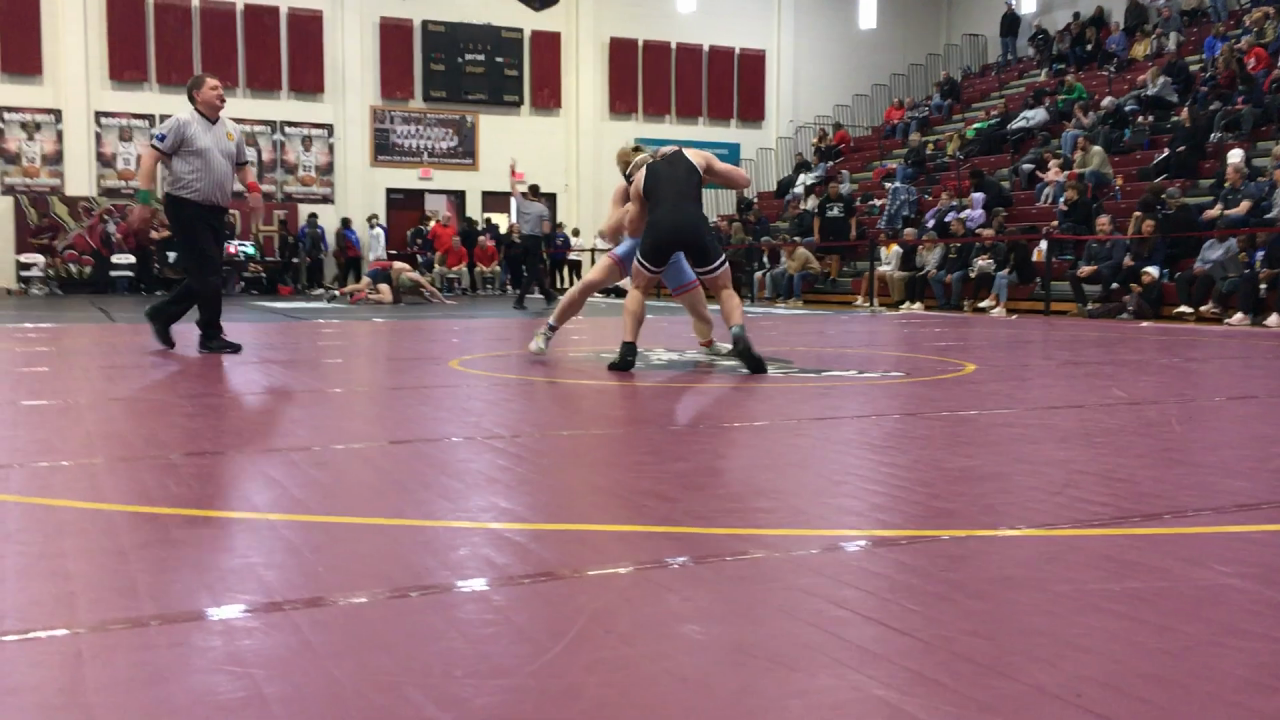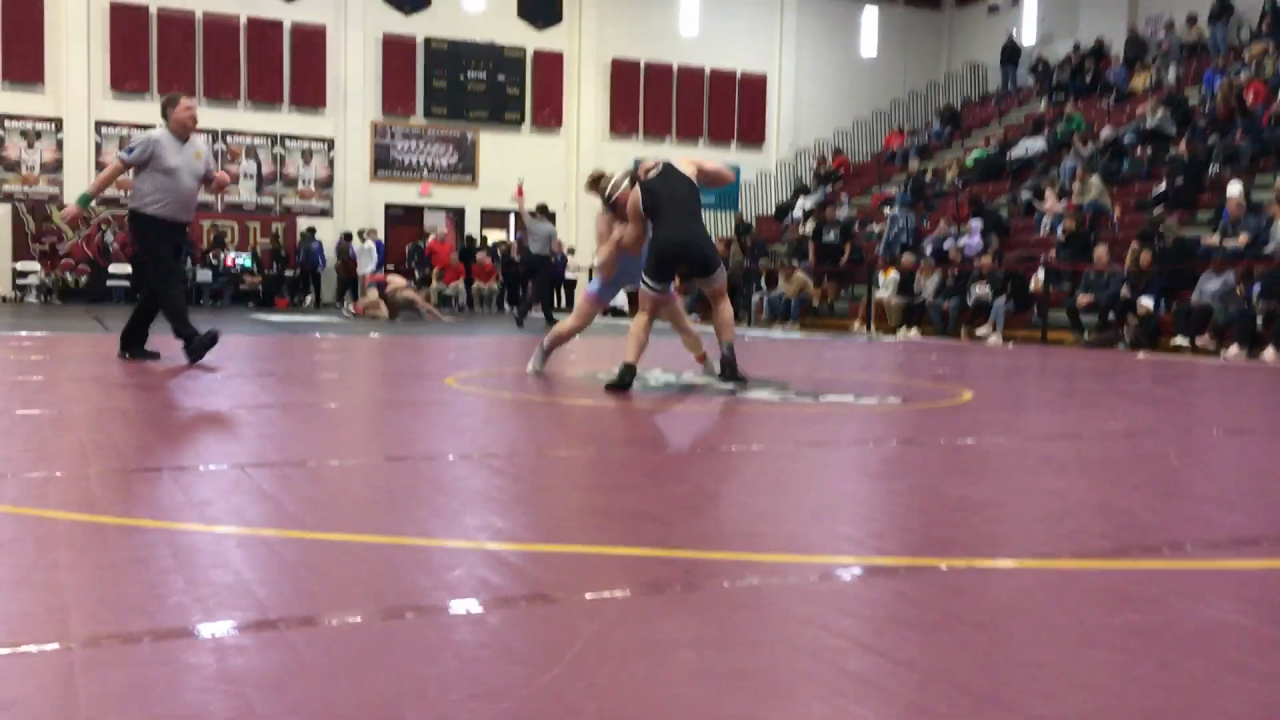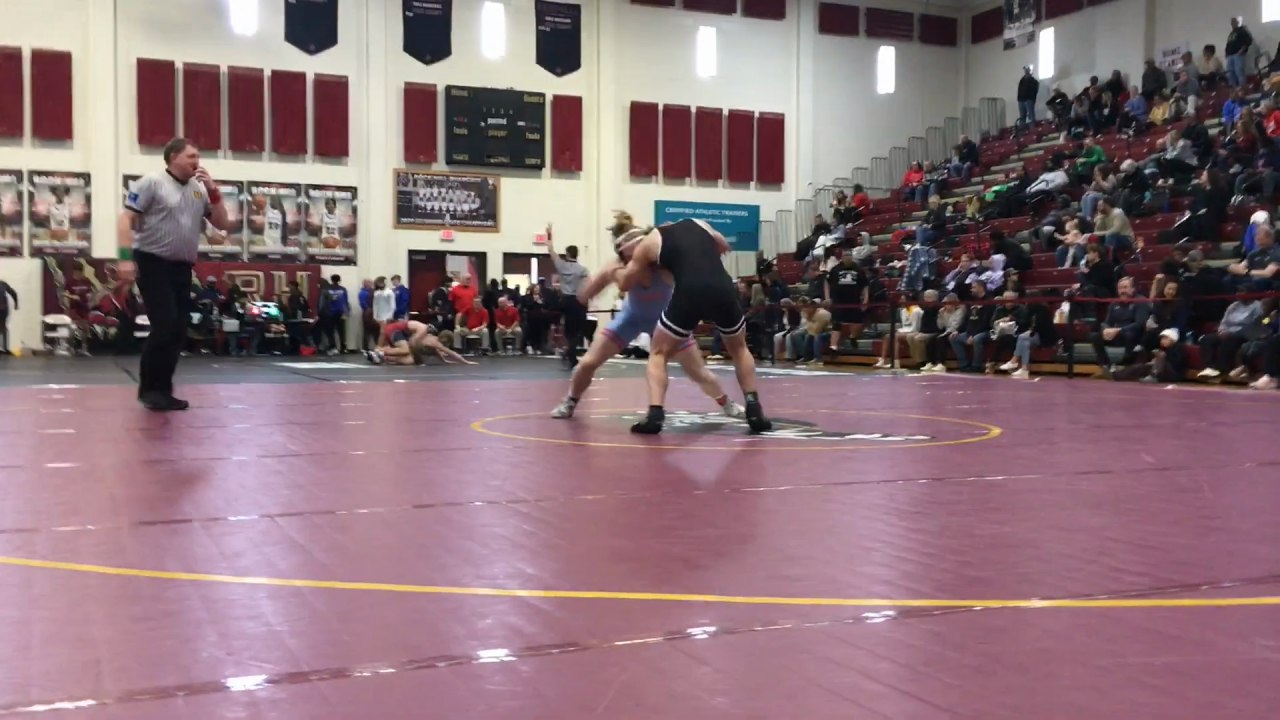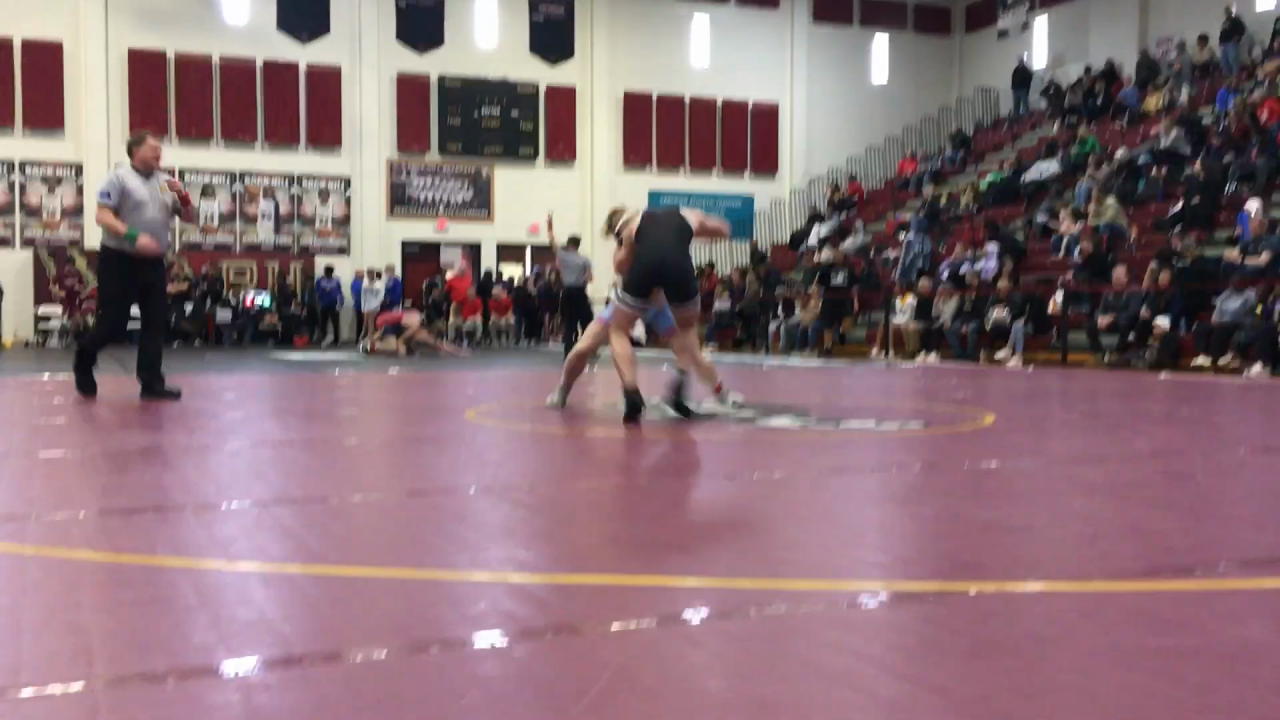
dt=0.2s
person 1, frame 1
left shoulder: (232, 130)
right shoulder: (181, 123)
left elbow: (242, 167)
right elbow: (150, 157)
left wrist: (253, 191)
right wrist: (143, 200)
left hip: (214, 212)
right hip: (184, 208)
left knee: (208, 273)
right knee: (206, 271)
left ankle: (161, 315)
right ankle: (211, 336)
person 1, frame 2
left shoulder: (201, 148)
right shoulder: (153, 140)
left elbow: (210, 183)
right elbow: (114, 170)
left wrist: (221, 181)
right wrist: (83, 202)
left hip: (177, 228)
right hip: (148, 222)
left knee: (157, 288)
right knee: (168, 283)
left ankle: (132, 344)
right ankle: (191, 340)
person 1, frame 3
left shoulder: (200, 189)
right shoulder: (152, 183)
left elbow: (222, 224)
right elbow: (126, 219)
left wrist: (213, 191)
right wrist: (125, 256)
left hip: (182, 267)
right hip: (152, 264)
left knee: (176, 329)
right knee: (164, 325)
left ankle: (160, 391)
right ankle: (150, 387)
person 1, frame 4
left shoulder: (165, 183)
right shoulder: (119, 178)
left elbow: (190, 216)
right elbow: (103, 217)
left wrist: (182, 195)
right wrist: (135, 237)
left hip: (153, 263)
right hip: (117, 260)
left knee: (155, 324)
right knee: (112, 322)
left ankle: (152, 384)
right ankle: (83, 369)
person 2, frame 1
left shoulder: (640, 179)
right shoulder: (693, 156)
left elbow: (633, 229)
right elbow: (743, 180)
left hip: (658, 226)
right hip: (694, 225)
left knee: (638, 289)
right knee: (724, 290)
left ankle: (627, 353)
right ankle: (741, 342)
person 2, frame 2
left shoulder: (635, 196)
right shoulder: (684, 166)
left elbow: (628, 244)
right elbow: (727, 175)
left hip: (663, 246)
right hip: (698, 241)
left knee: (645, 311)
right knee: (719, 297)
left ankle: (627, 372)
right ankle: (729, 364)
person 2, frame 3
left shoulder: (649, 242)
right shoulder: (698, 225)
left elbow: (623, 283)
right elbow: (724, 247)
left hip: (689, 292)
right hip: (723, 289)
left knee: (659, 353)
right knee: (738, 348)
left ankle: (655, 415)
right ankle: (755, 412)
person 2, frame 4
left shoulder: (635, 222)
right shoulder: (686, 215)
left elbow: (621, 266)
right elbow: (723, 230)
left hip: (644, 262)
right hip: (678, 265)
left knee: (618, 331)
right knee: (687, 326)
left ankle: (632, 396)
right ankle: (678, 390)
person 3, frame 1
right shoulder: (623, 192)
right elbow: (609, 234)
right wrist: (626, 211)
right hip: (636, 248)
left knee: (702, 314)
right knee: (588, 284)
left ankle: (708, 343)
right ankle: (548, 331)
person 3, frame 2
right shoulder: (605, 221)
right elbow: (604, 274)
right wrist: (615, 240)
left hip: (646, 270)
right hip: (612, 274)
left knee: (683, 325)
right knee: (574, 325)
left ankle: (705, 362)
right ankle: (543, 352)
person 3, frame 3
right shoulder: (619, 267)
right elbow: (583, 298)
right wrist: (605, 275)
right hip: (633, 316)
left knee: (699, 373)
right knee: (588, 362)
left ankle: (727, 404)
right ankle: (570, 402)
person 3, frame 4
right shoulder: (622, 256)
left hip: (658, 306)
left knee: (692, 357)
right knee: (581, 350)
left ankle: (721, 393)
right ankle: (562, 391)
